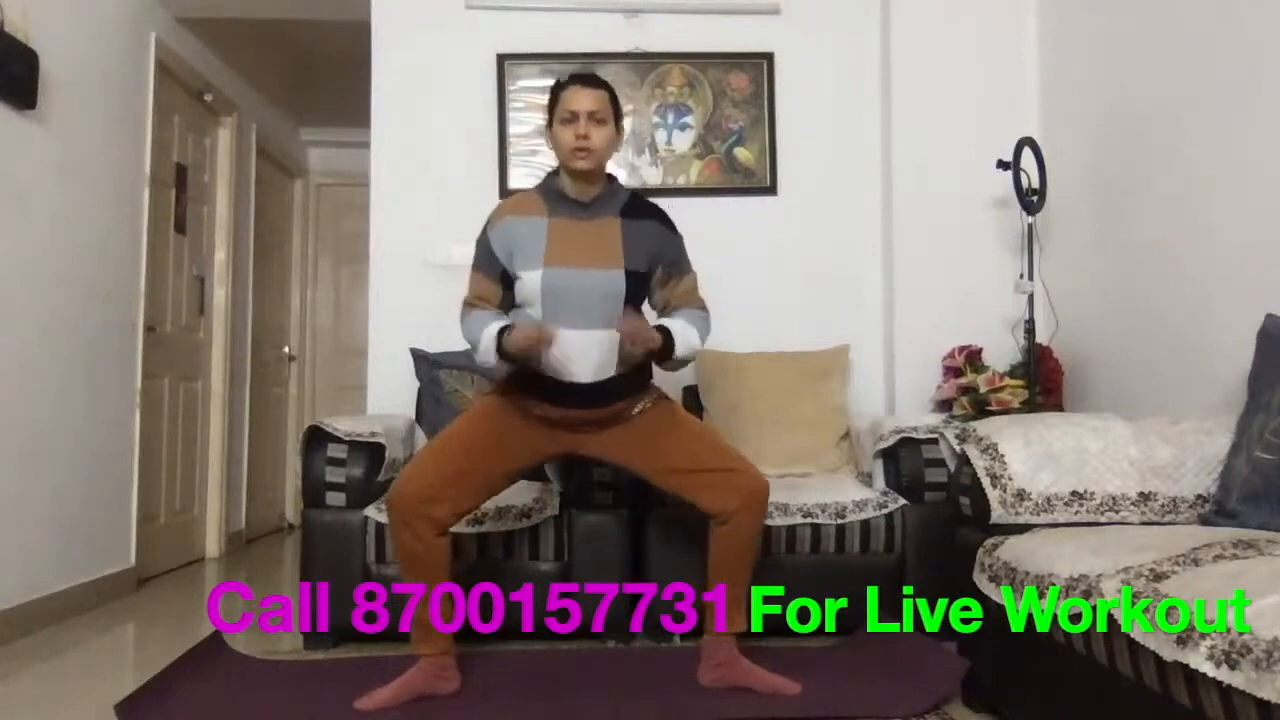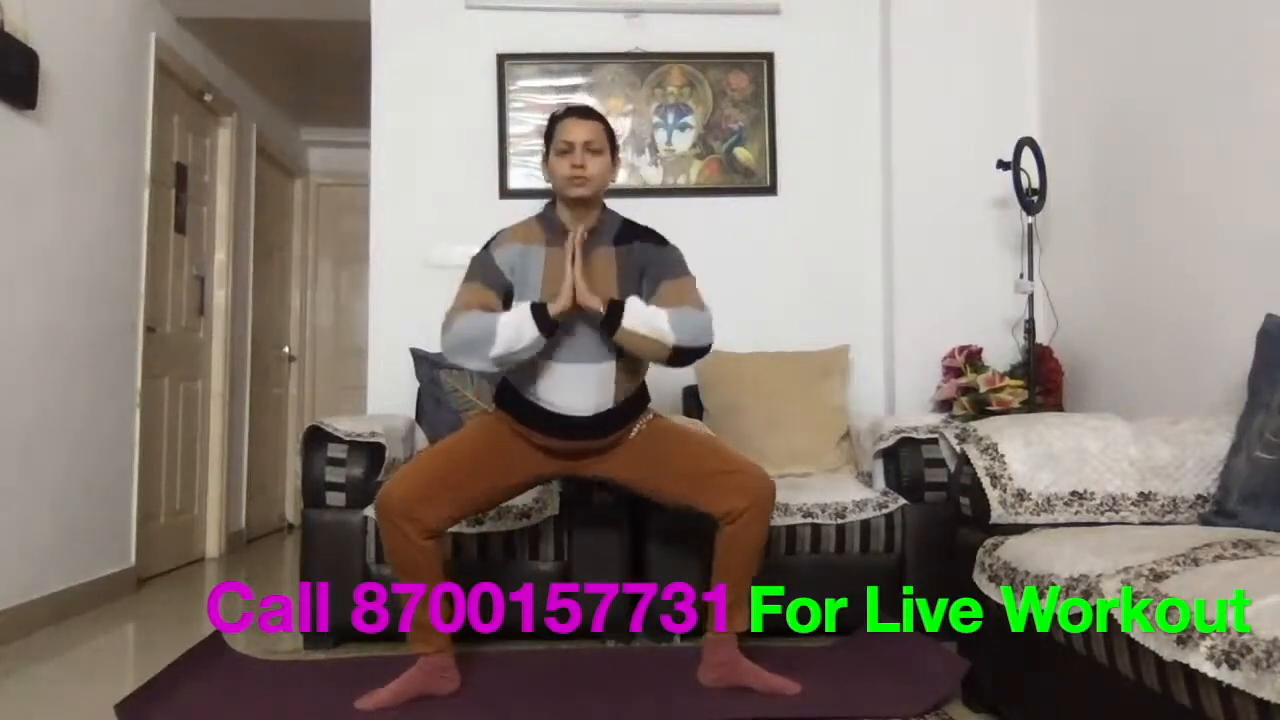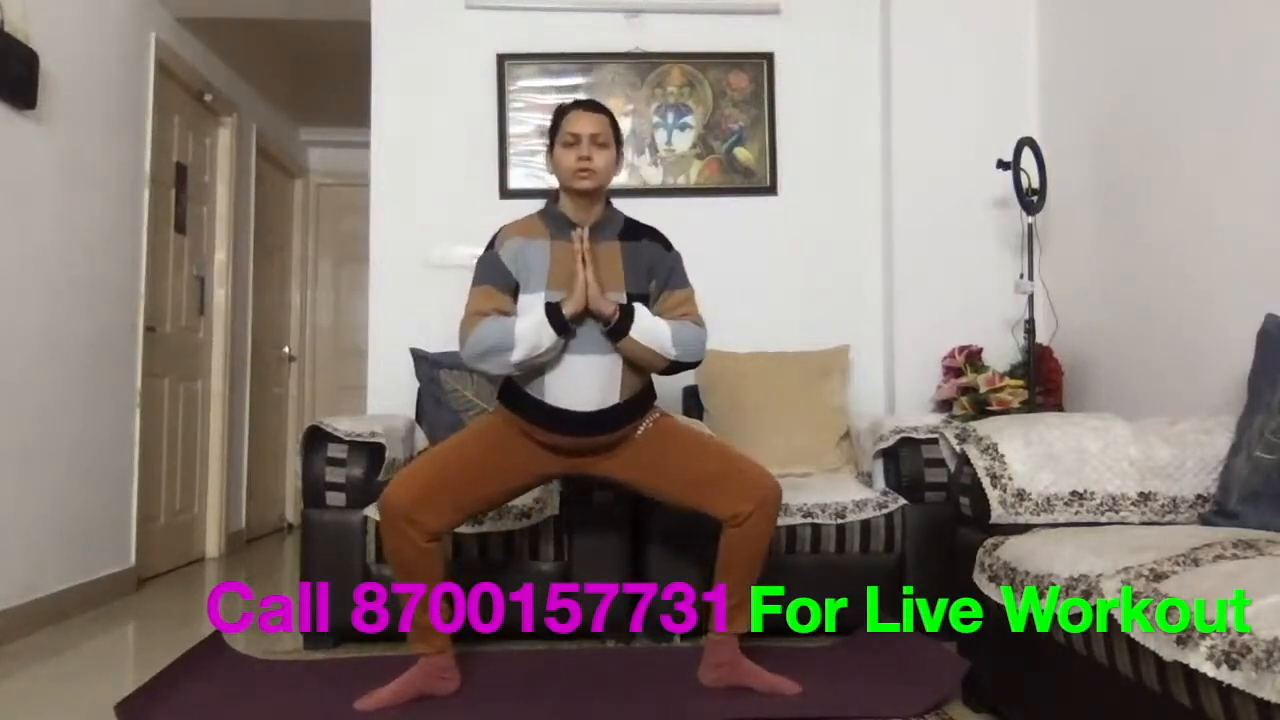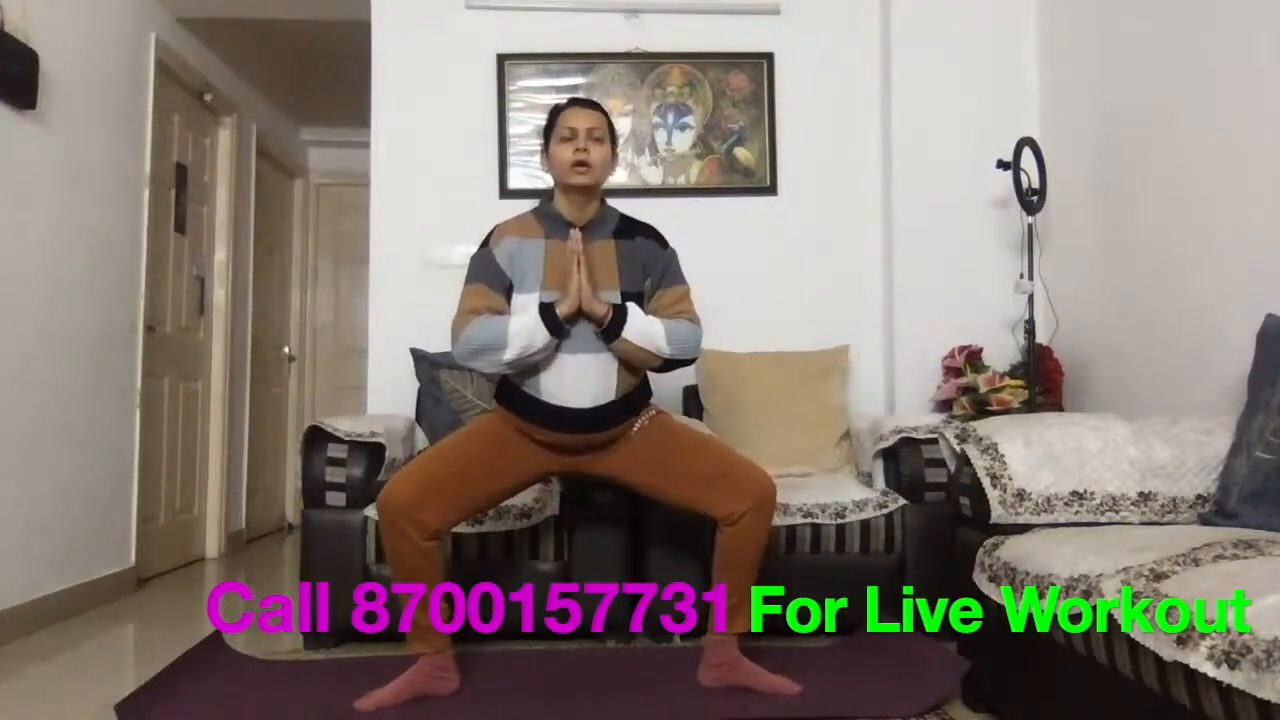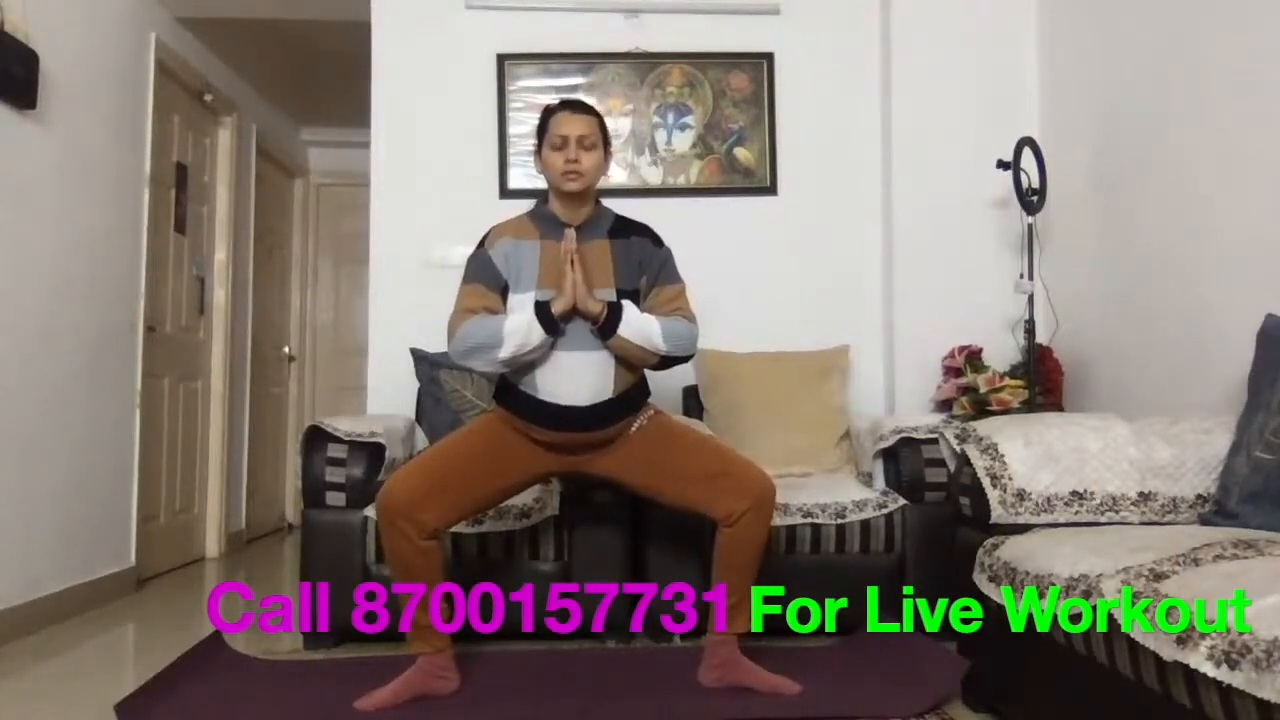
dt=1s
person 1, frame 1
left shoulder: (650, 224)
right shoulder: (511, 220)
left elbow: (694, 318)
right elbow: (475, 316)
left wrist: (659, 337)
right wrist: (505, 340)
left hip: (627, 406)
right hip: (525, 404)
left knee: (744, 491)
right knee: (412, 500)
left ankle: (721, 653)
right ankle: (435, 661)
person 1, frame 2
left shoulder: (647, 248)
right shoulder: (509, 248)
left elbow: (694, 335)
right elbow: (460, 340)
left wrist: (599, 305)
right wrist: (551, 309)
left hip: (623, 429)
right hip: (523, 428)
left knee: (751, 492)
right knee: (400, 504)
left ankle: (723, 653)
right ankle: (433, 662)
person 1, frame 3
left shoulder: (650, 247)
right shoulder: (514, 243)
left elbow: (690, 347)
right elbow: (478, 345)
left wrist: (612, 312)
right wrist: (563, 311)
left hip: (630, 427)
right hip: (527, 427)
left knee: (757, 495)
right knee: (403, 506)
left ankle: (724, 654)
right ankle: (434, 662)
person 1, frame 4
left shoulder: (645, 245)
right shoulder: (507, 242)
left elbow: (684, 343)
right elbow: (470, 344)
left wrist: (606, 313)
right wrist: (557, 310)
left hip: (625, 427)
right hip: (523, 426)
left knee: (752, 494)
right knee: (401, 505)
left ankle: (723, 653)
right ankle: (433, 662)
person 1, frame 5
left shoulder: (640, 244)
right shoulder: (503, 243)
left elbow: (681, 340)
right elbow: (466, 344)
left wrist: (601, 311)
right wrist: (552, 309)
left hip: (624, 426)
right hip: (522, 427)
left knee: (752, 493)
right knee: (401, 504)
left ankle: (724, 654)
right ankle: (433, 661)
